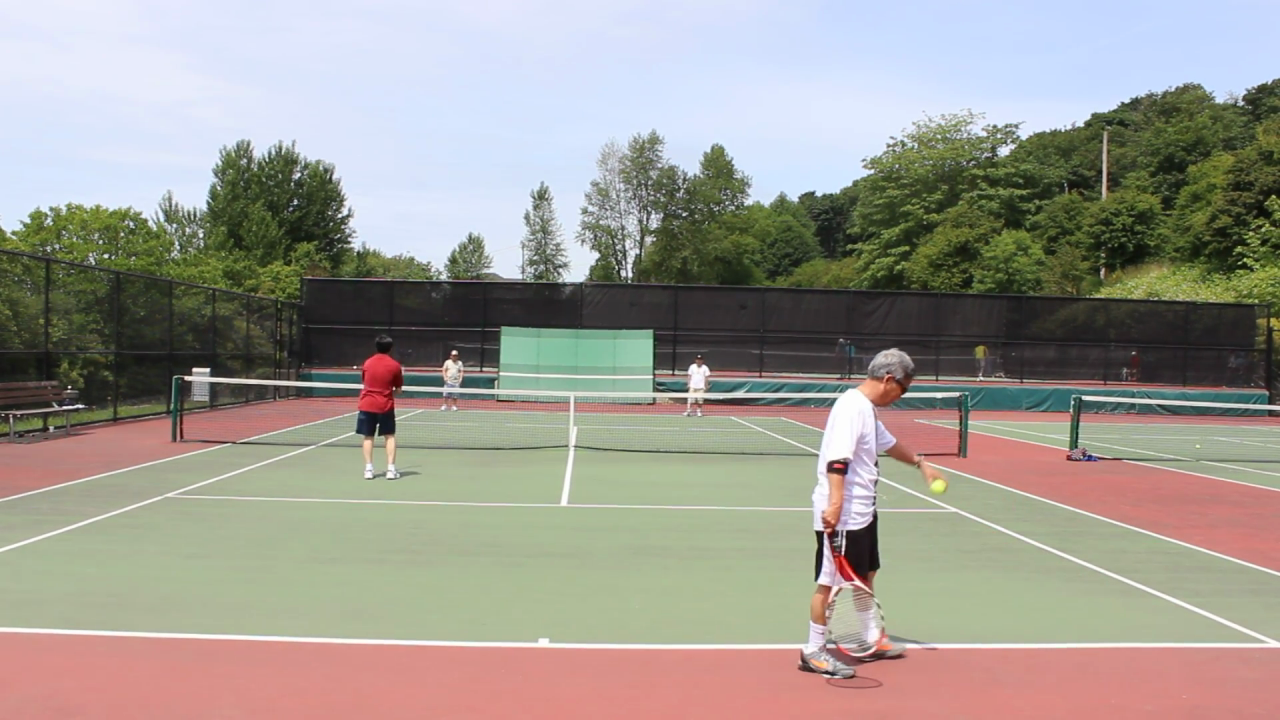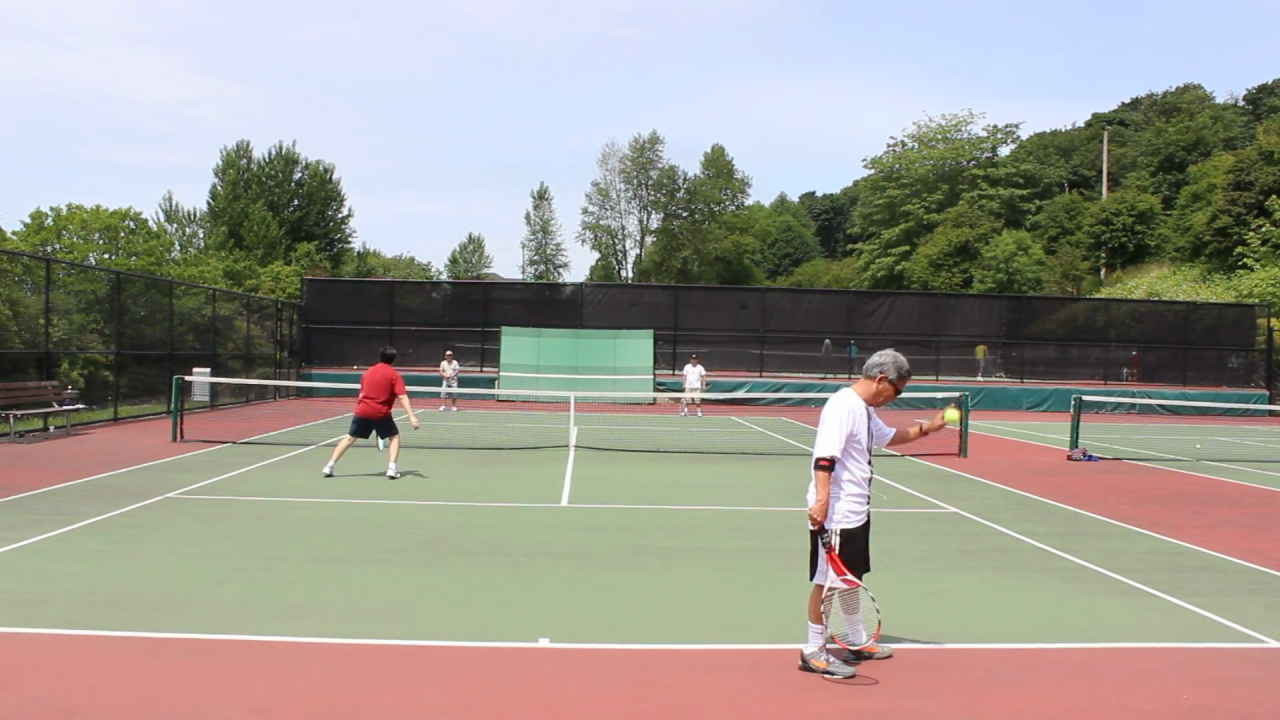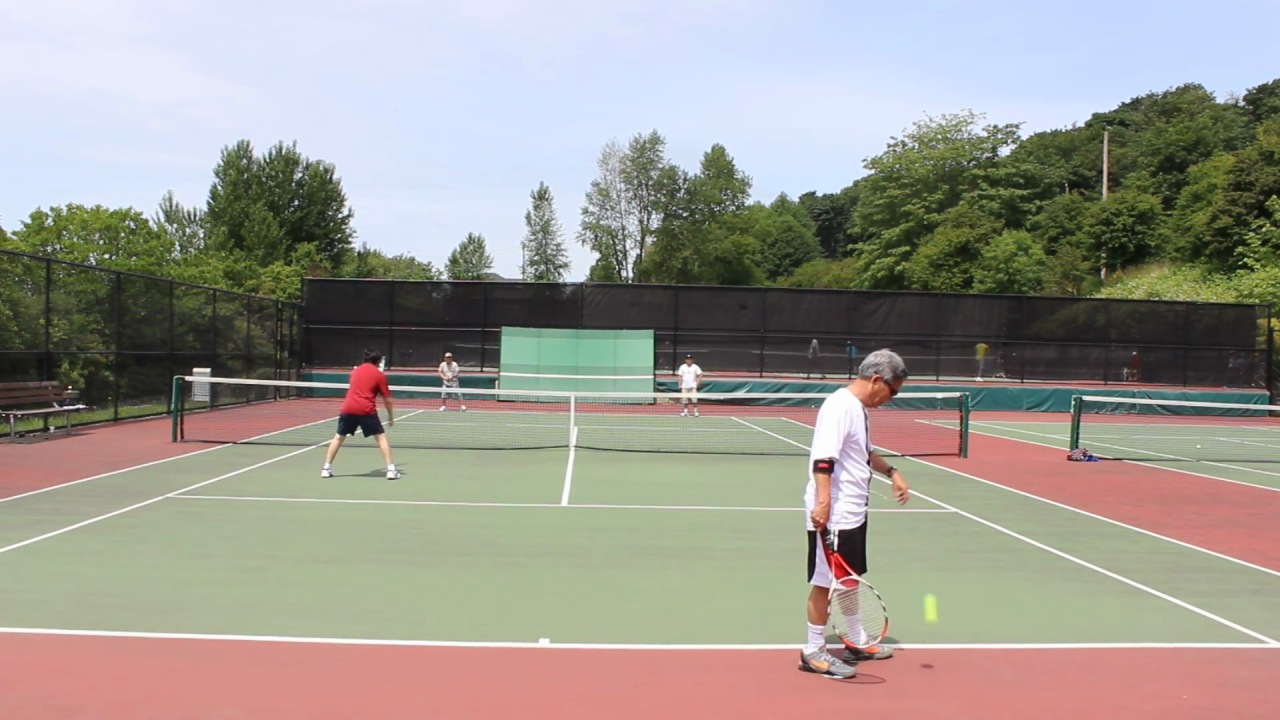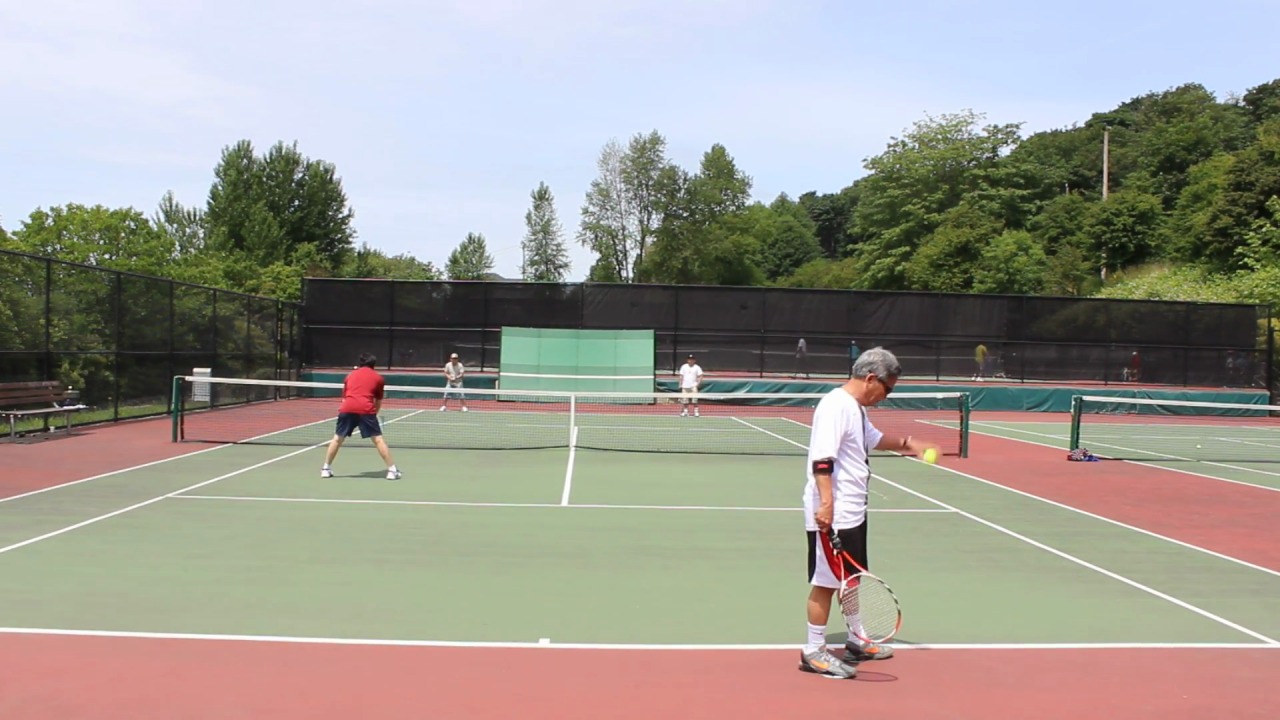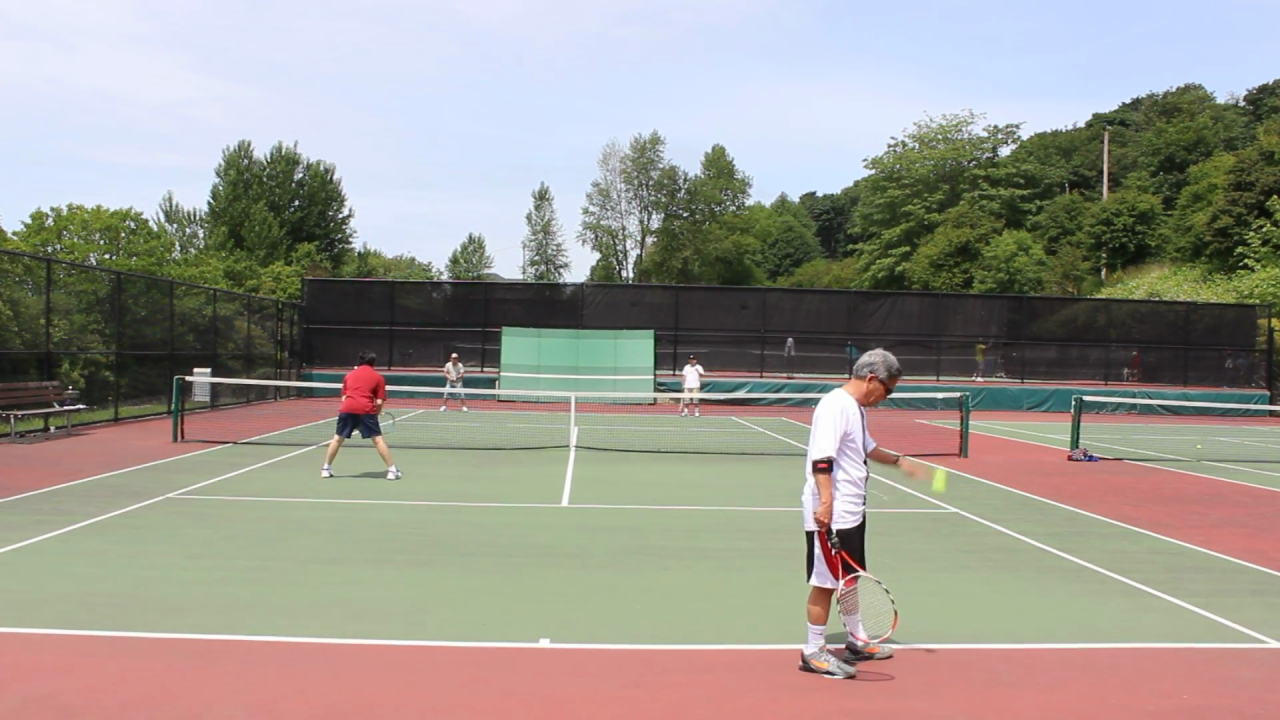
dt=0.4s
person 1, frame 1
left shoulder: (866, 408)
right shoulder: (851, 406)
left elbow: (888, 443)
right elbow: (836, 459)
left wrist: (921, 463)
right wrist: (834, 504)
left hip: (862, 510)
right hip: (842, 512)
left knee: (866, 574)
right knee: (831, 581)
right ankle: (813, 652)
person 1, frame 2
left shoulder: (864, 409)
right shoulder: (843, 405)
left elbow: (888, 435)
right elbow: (825, 456)
left wrist: (927, 427)
right wrist: (821, 500)
left hip: (856, 511)
right hip: (836, 513)
left knee: (853, 579)
right knee: (827, 581)
right ankle: (814, 651)
person 1, frame 3
left shoulder: (859, 408)
right shoulder: (840, 406)
right elbow: (823, 459)
left wrist: (891, 472)
right wrist: (822, 502)
left hip: (854, 512)
right hip: (833, 515)
right knee: (825, 582)
right ankle: (813, 651)
person 1, frame 4
left shoulder: (856, 407)
right shoulder: (836, 405)
left elbow: (874, 439)
right elbow: (821, 459)
left wrist: (908, 443)
right wrist: (825, 503)
left hip: (854, 512)
right hip: (832, 514)
left knee: (852, 578)
right knee: (826, 581)
left ankle: (856, 641)
right ankle: (813, 652)
person 1, frame 5
left shoulder: (856, 408)
right shoulder: (836, 405)
right elbow: (822, 458)
left wrist: (899, 460)
right wrist: (825, 502)
left hip: (852, 512)
right hip: (831, 514)
left knee: (850, 578)
right knee: (825, 582)
left ankle: (856, 642)
right ankle: (814, 652)
